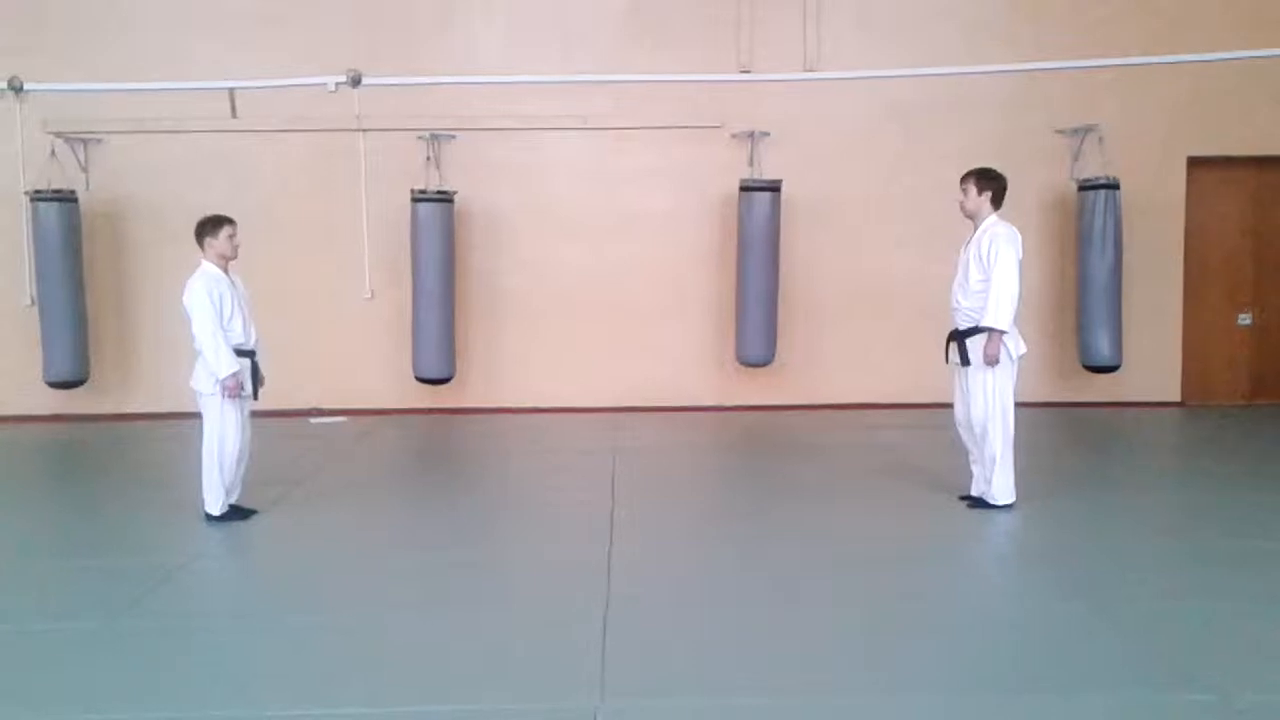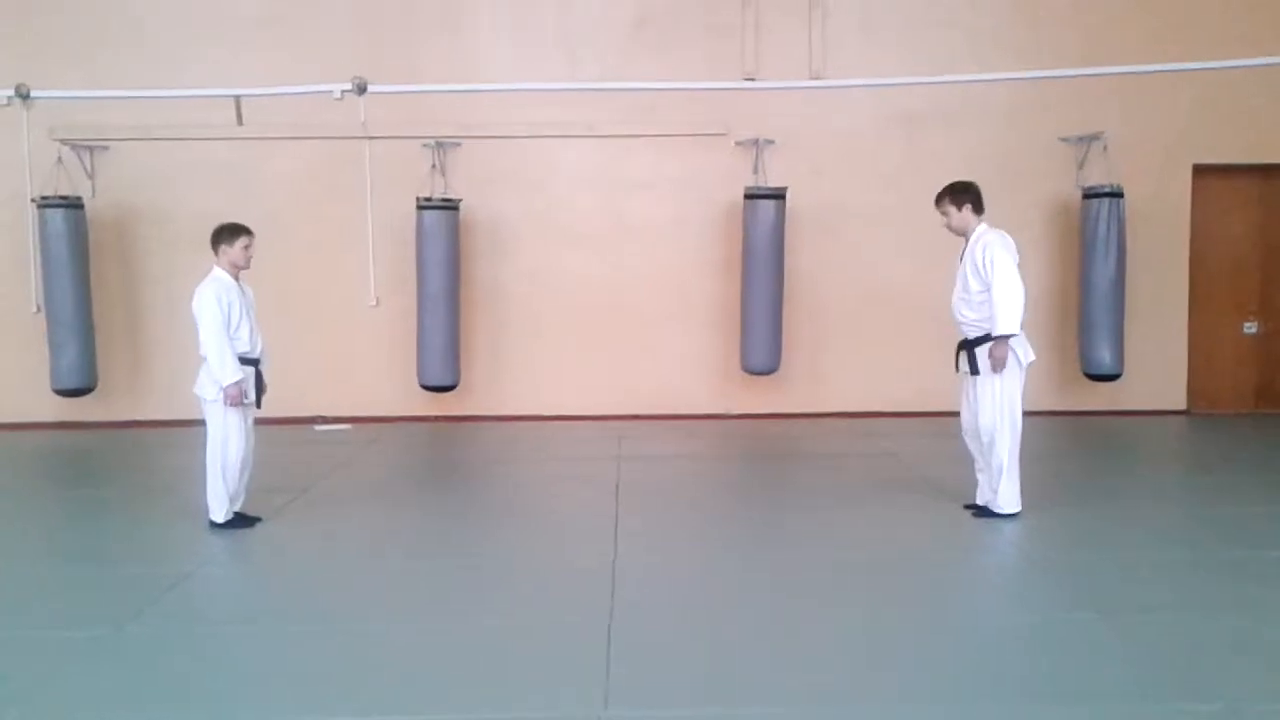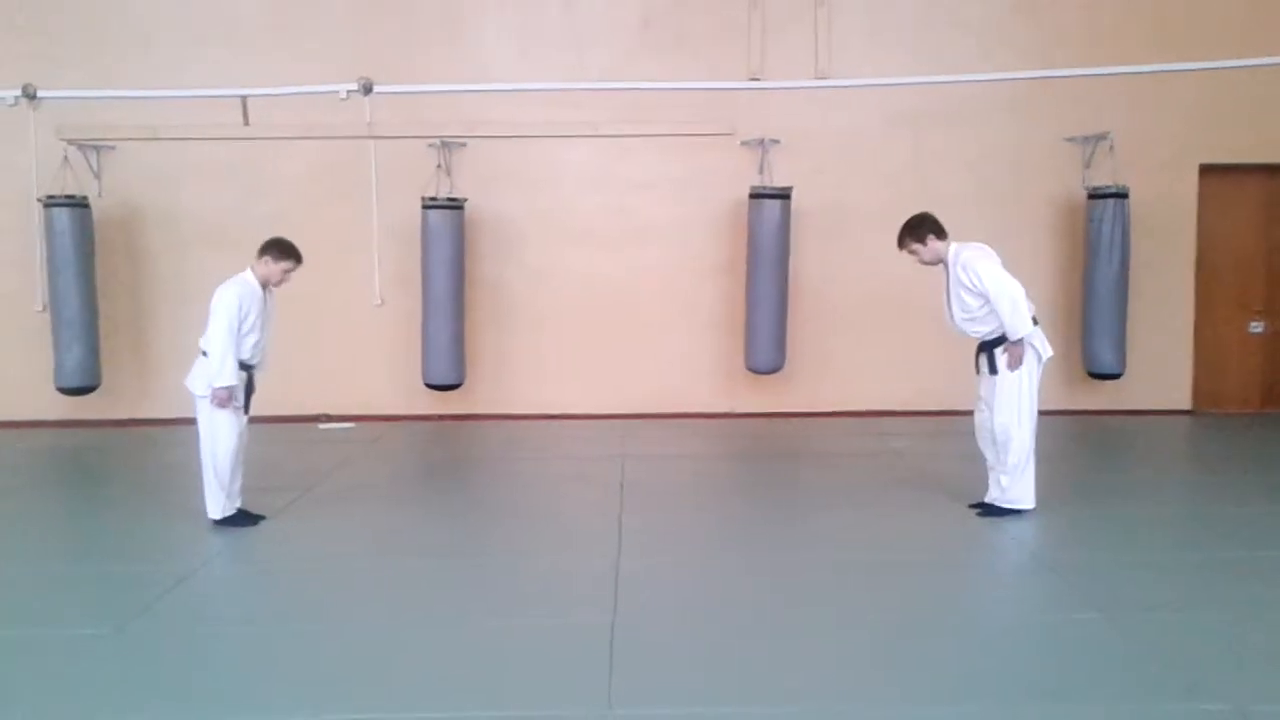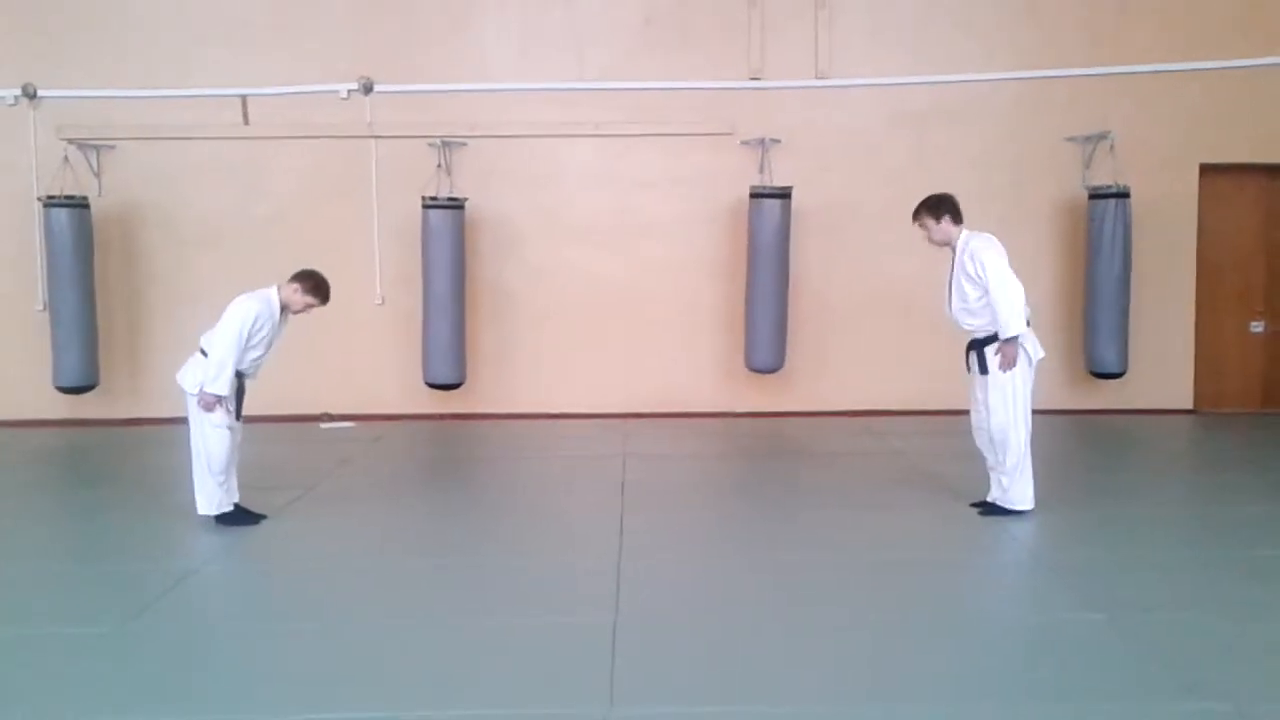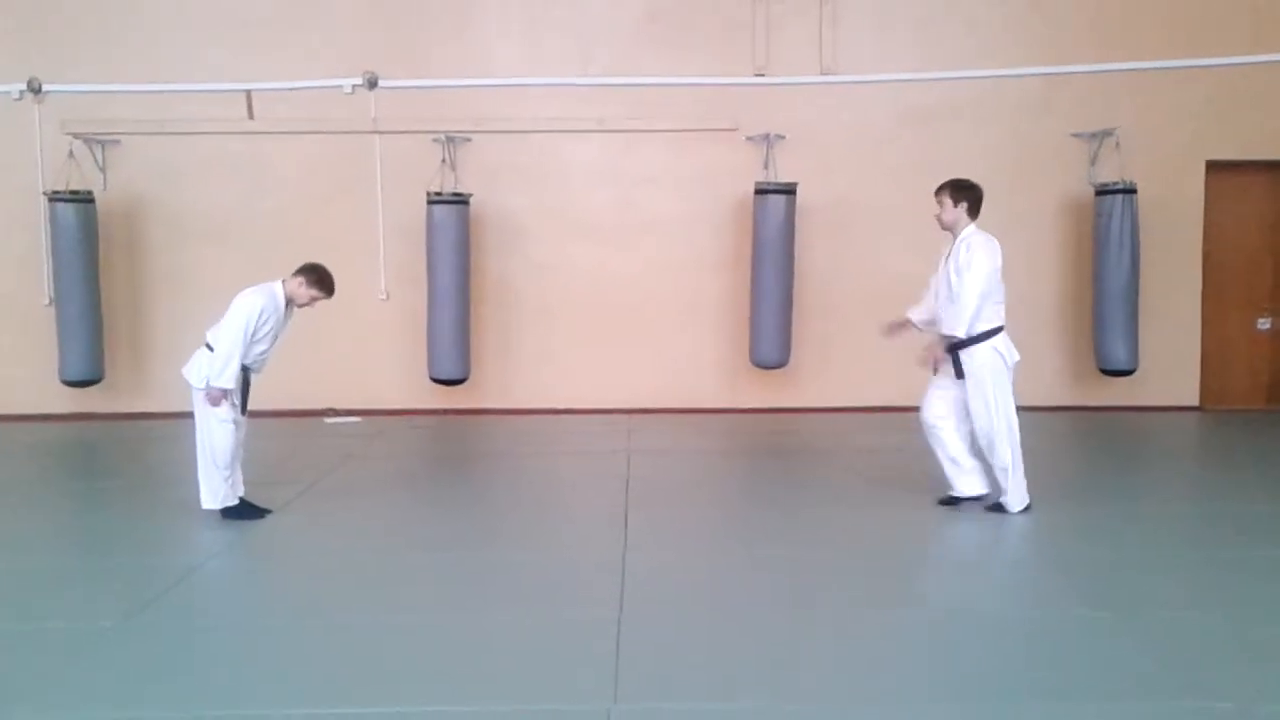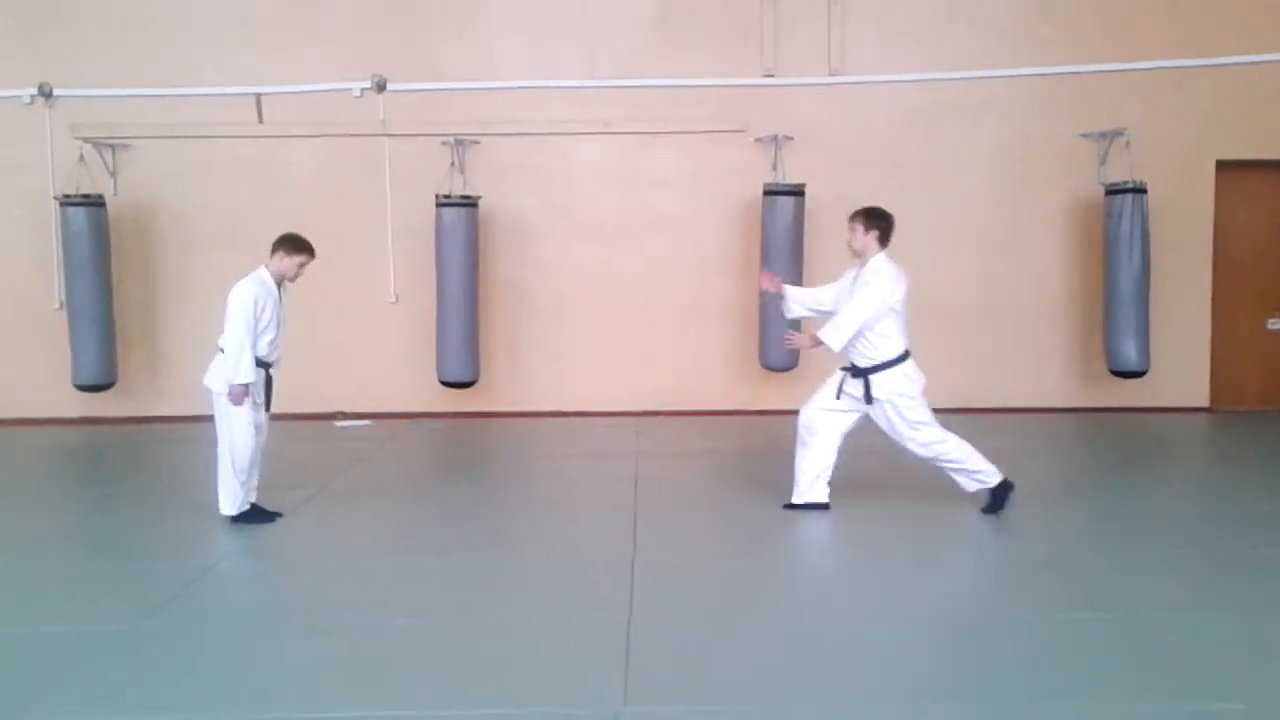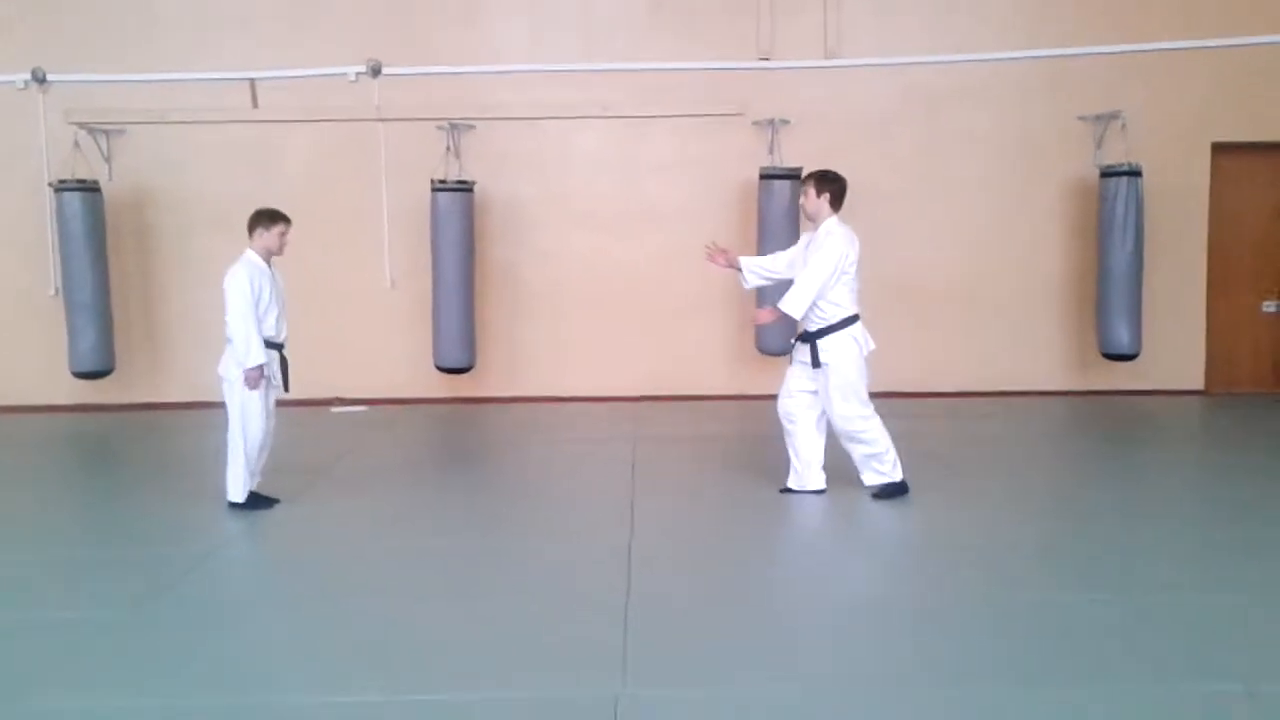
dt=0.5s
person 1, frame 1
left shoulder: (1000, 235)
right shoulder: (977, 237)
left elbow: (1005, 289)
left wrist: (994, 337)
left hip: (988, 341)
right hip: (968, 341)
left knee: (990, 418)
right knee: (968, 417)
left ankle: (998, 493)
right ankle: (983, 487)
person 1, frame 2
left shoulder: (993, 242)
right shoulder: (973, 247)
left elbow: (1010, 293)
left wrist: (1002, 341)
left hip: (996, 349)
right hip: (976, 349)
left knee: (996, 426)
right knee: (974, 425)
left ankle: (1004, 502)
right ankle: (989, 495)
person 1, frame 3
left shoulder: (970, 258)
right shoulder: (955, 265)
left elbow: (1010, 294)
left wrist: (1016, 342)
right wrist: (1003, 345)
left hip: (1015, 348)
right hip: (996, 350)
left knee: (1010, 424)
right knee: (988, 423)
left ankle: (1015, 498)
right ankle: (1000, 493)
person 1, frame 4
left shoulder: (980, 248)
right shoulder: (961, 253)
left elbow: (1008, 291)
left wrist: (1010, 341)
left hip: (1007, 348)
right hip: (986, 349)
left knee: (1006, 425)
right knee: (985, 424)
left ankle: (1015, 499)
right ankle: (1000, 493)
person 1, frame 5
left shoulder: (981, 245)
right shoulder: (956, 247)
left elbow: (970, 299)
right elbow: (941, 295)
left wrist: (943, 339)
right wrist: (910, 320)
left hip: (982, 351)
right hip: (958, 353)
left knee: (993, 427)
right knee: (936, 415)
left ankle: (1016, 499)
right ankle: (970, 486)
person 1, frame 6
left shoulder: (886, 275)
right shoulder: (857, 274)
left elbow: (856, 316)
right elbow: (826, 298)
left wrist: (816, 340)
right wrist: (782, 291)
left hip: (891, 378)
right hip: (858, 376)
left knee: (926, 438)
right knee: (815, 419)
left ankle: (993, 482)
right ankle: (810, 496)
person 1, frame 7
left shoulder: (839, 237)
right shoulder: (812, 239)
left elbow: (813, 281)
right elbow: (781, 264)
left wrist: (778, 312)
right wrist: (734, 263)
left hip: (839, 341)
right hip: (814, 341)
left knee: (850, 414)
right knee: (795, 406)
left ankle: (890, 478)
right ankle: (807, 480)
person 2, frame 1
left shoulder: (232, 281)
right shoulder: (201, 284)
right elbow: (209, 335)
left wrist: (253, 367)
right wrist: (227, 373)
left hip: (239, 370)
right hip: (220, 374)
left knee: (238, 440)
right knee: (223, 442)
left ankle: (228, 500)
right ankle: (216, 507)
person 2, frame 2
left shoulder: (242, 289)
right shoulder: (211, 290)
right elbow: (215, 342)
left wrist: (256, 375)
right wrist: (231, 381)
left hip: (244, 377)
right hip: (225, 382)
left knee: (242, 448)
right knee: (227, 449)
left ankle: (232, 508)
right ankle: (220, 514)
person 2, frame 3
left shoulder: (264, 295)
right shoulder: (234, 292)
right elbow: (221, 341)
left wrist: (248, 378)
right wrist: (222, 384)
left hip: (237, 378)
right hip: (216, 379)
left knee: (235, 444)
right knee: (221, 446)
left ankle: (231, 505)
right ankle: (221, 511)
person 2, frame 4
left shoulder: (280, 312)
right shoulder: (253, 306)
right elbow: (225, 349)
left wrist: (232, 386)
right wrist: (213, 390)
left hip: (229, 380)
right hip: (207, 378)
left knee: (229, 441)
right knee: (215, 443)
left ankle: (229, 502)
right ankle: (219, 507)
person 2, frame 5
left shoulder: (285, 306)
right shoulder: (258, 300)
right elbow: (231, 343)
left wrist: (231, 382)
right wrist: (219, 384)
left hip: (234, 373)
right hip: (214, 372)
left knee: (234, 436)
right knee: (220, 437)
left ankle: (234, 497)
right ankle: (225, 502)
person 2, frame 6
left shoulder: (277, 290)
right shoulder: (250, 289)
right elbow: (238, 339)
right wrist: (238, 381)
left hip: (255, 376)
right hip: (235, 377)
left knee: (254, 440)
right knee: (240, 442)
left ankle: (246, 501)
right ankle: (236, 507)
person 2, frame 7
left shoulder: (268, 271)
right shoulder: (243, 272)
right elbow: (242, 323)
right wrist: (253, 364)
left hip: (266, 361)
right hip: (249, 364)
left knee: (261, 429)
right knee: (248, 430)
left ankle: (246, 488)
right ankle: (238, 494)
